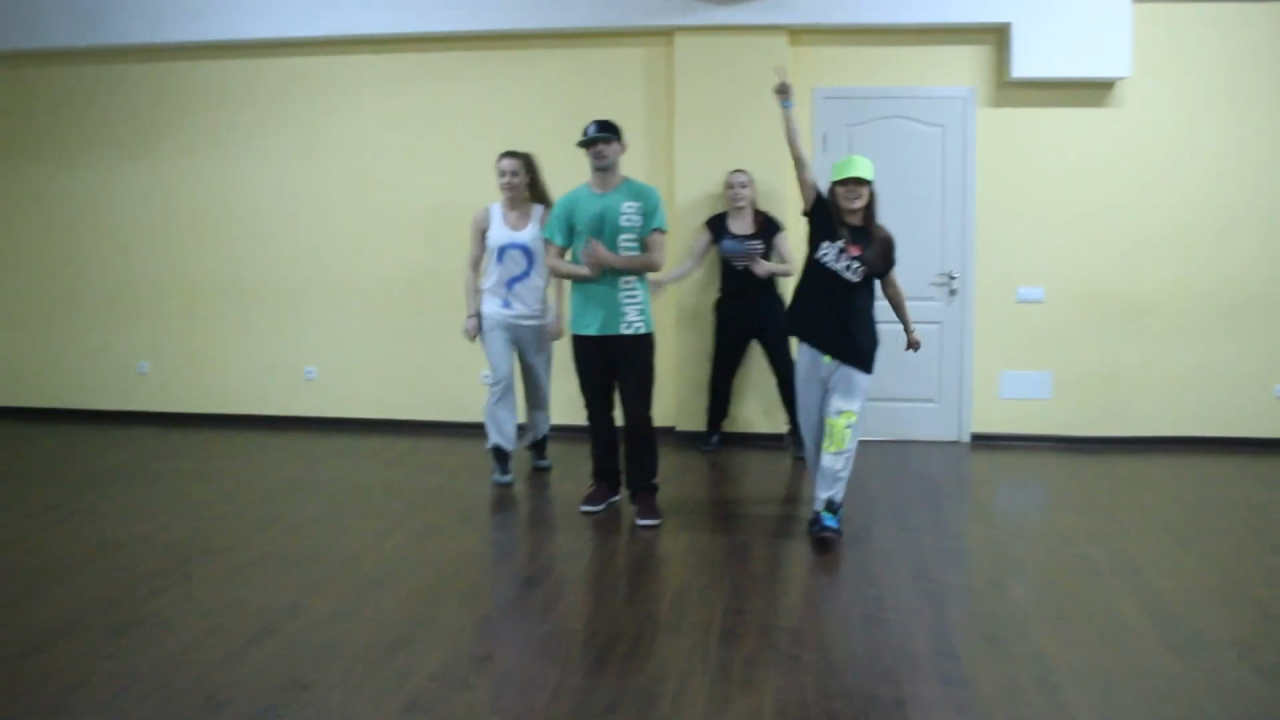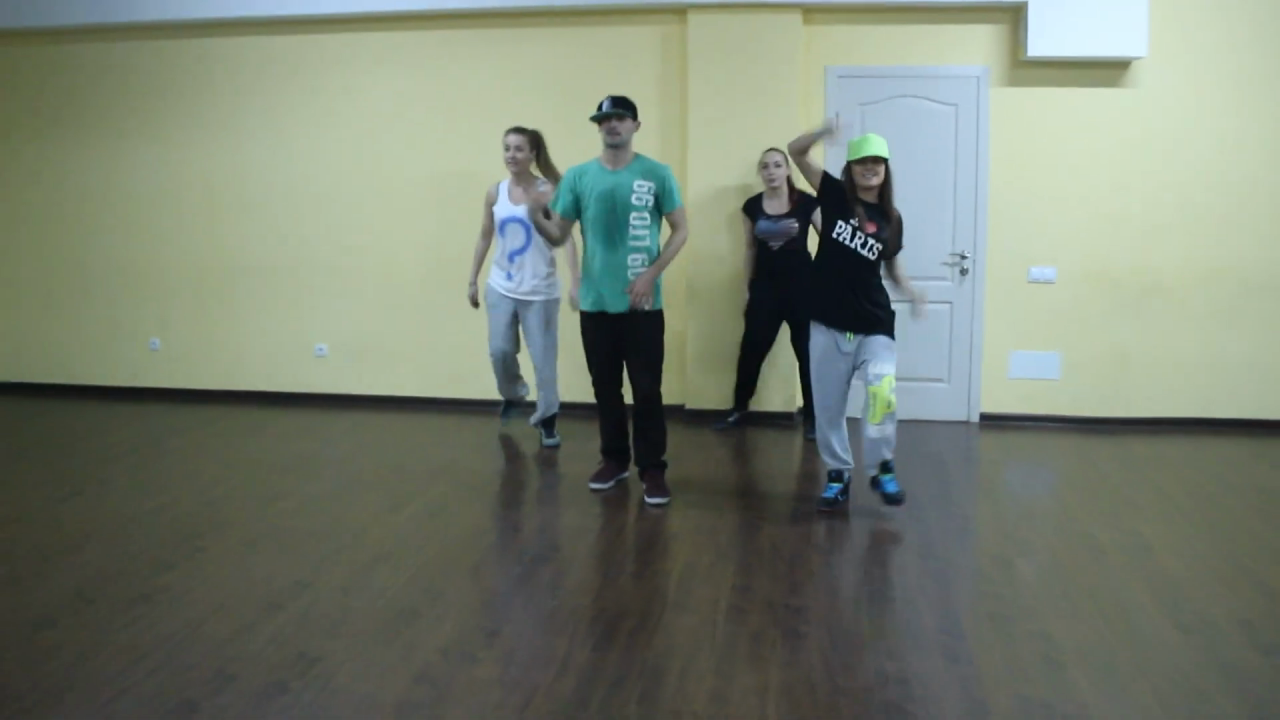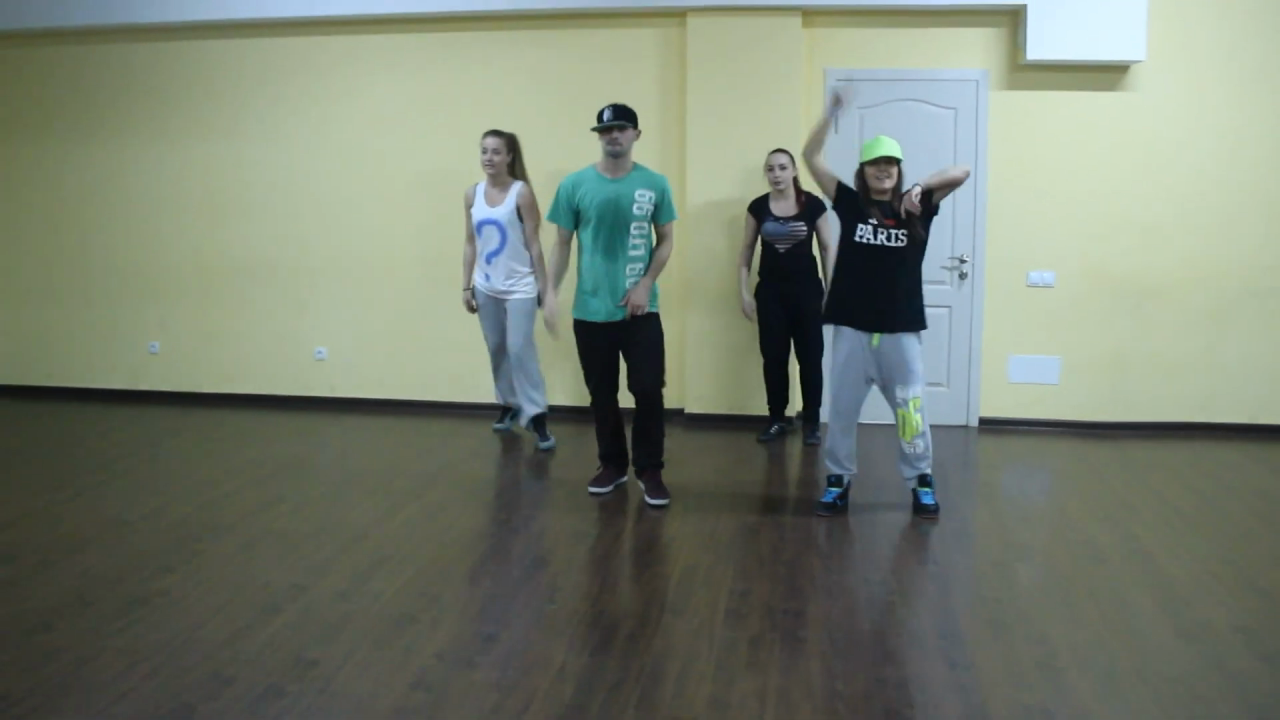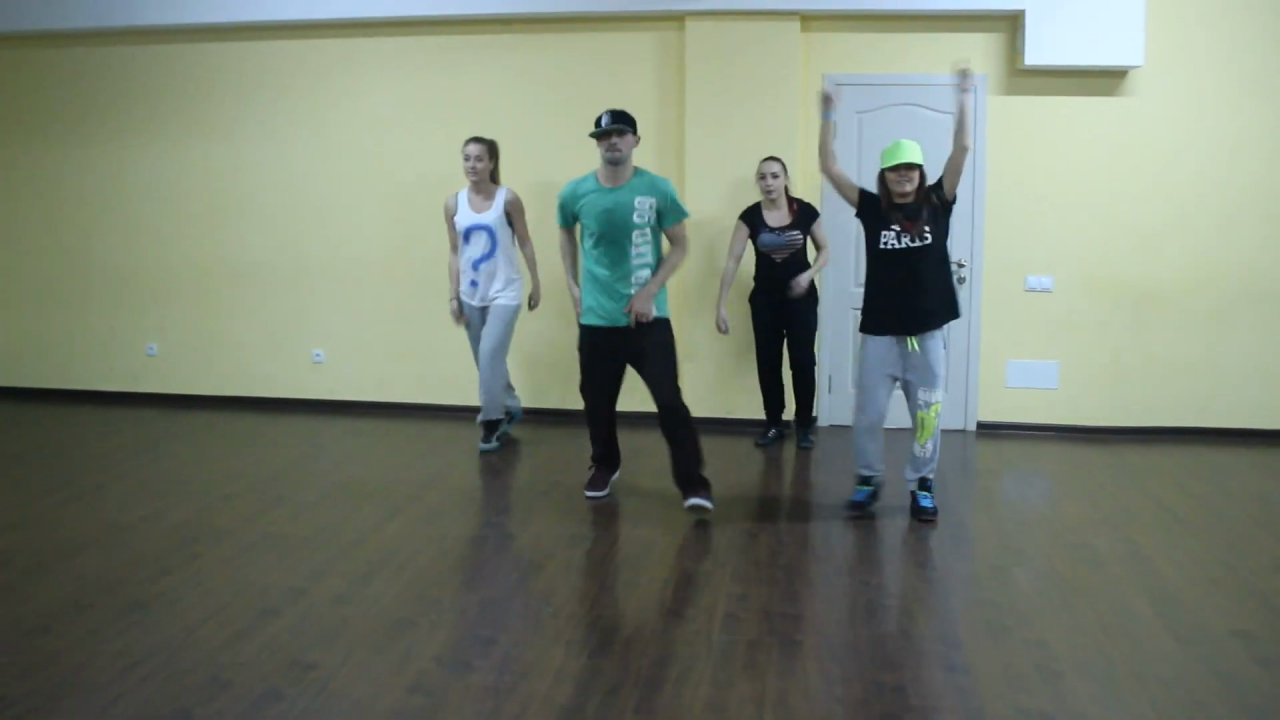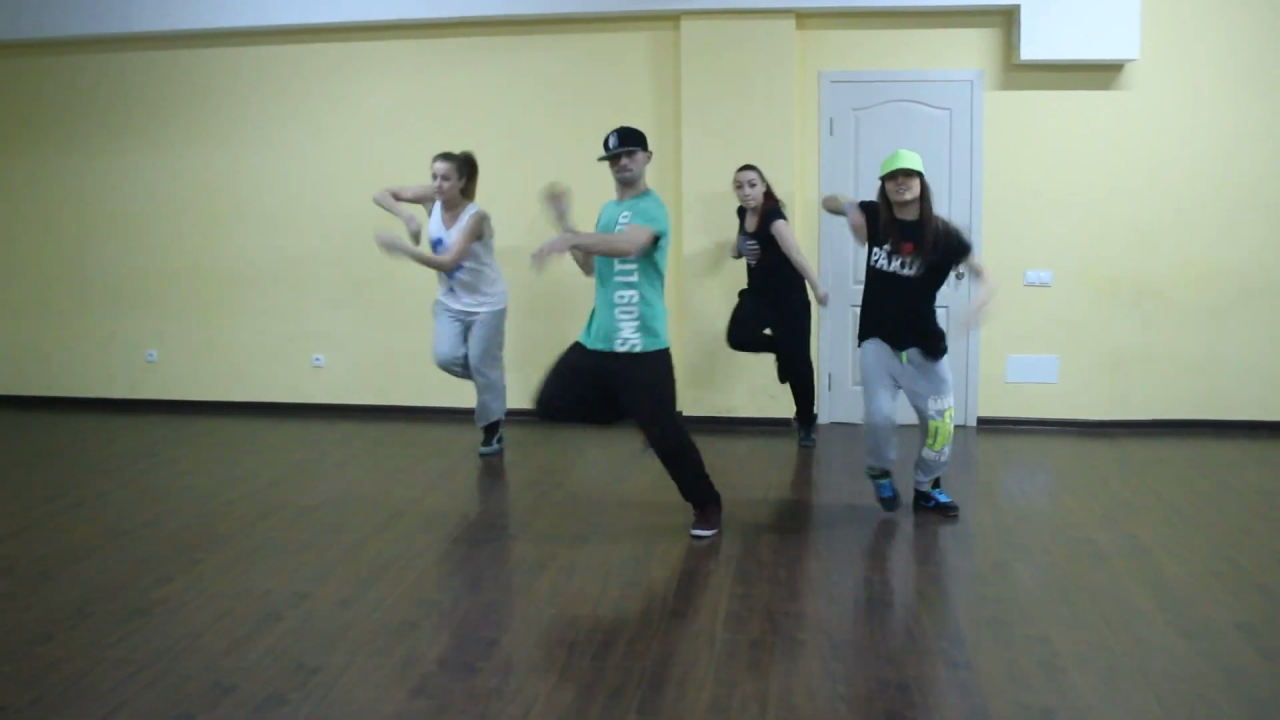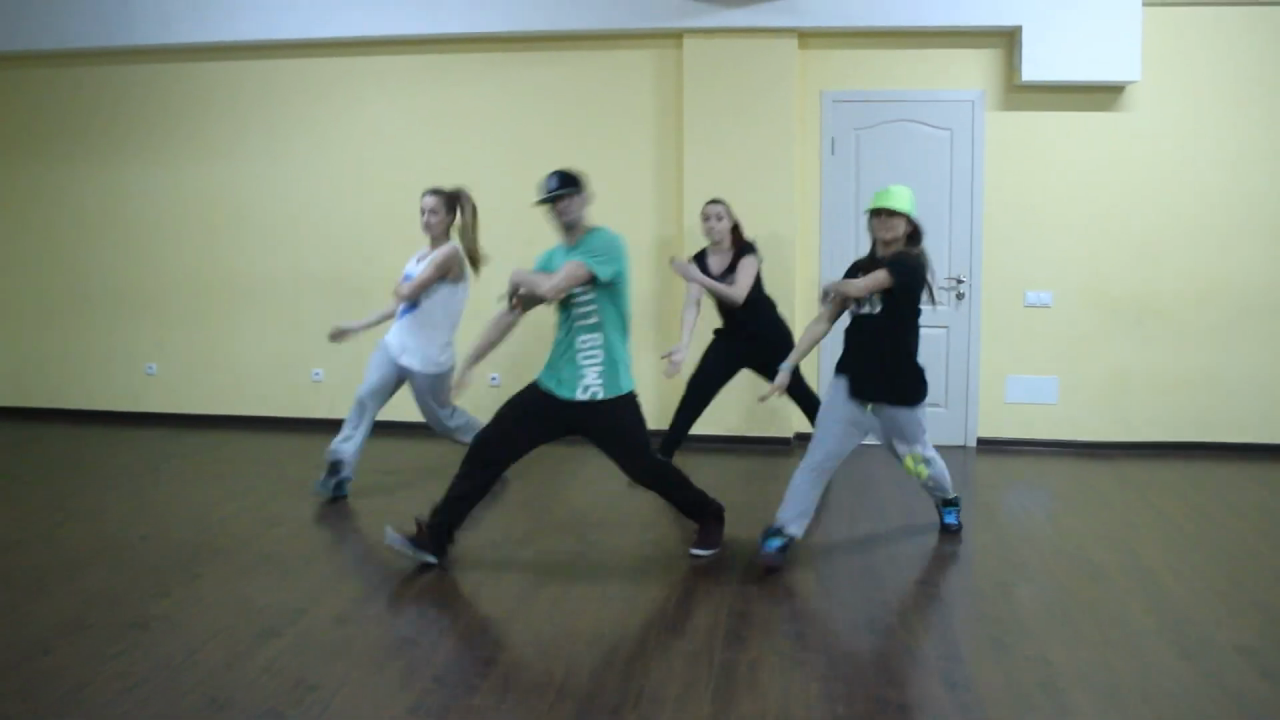
dt=0.3s
person 1, frame 1
left shoulder: (881, 241)
right shoulder: (821, 215)
left elbow: (889, 286)
right elbow: (799, 160)
left wrist: (908, 327)
right wrist: (785, 105)
left hip: (854, 348)
right hip: (812, 344)
left knee: (840, 428)
right knee: (813, 428)
left ankle: (829, 508)
right ankle: (821, 496)
person 1, frame 2
left shoulder: (890, 219)
right shoulder: (835, 192)
left elbow: (890, 268)
right elbow: (794, 152)
left wrist: (908, 289)
right wrist: (820, 133)
left hip: (872, 327)
right hip: (828, 325)
left knee: (884, 396)
right knee: (828, 406)
left ankle: (882, 468)
right ankle: (837, 473)
person 1, frame 3
left shoulder: (916, 208)
right shoulder: (849, 204)
left elbow: (962, 172)
right elbow: (810, 159)
left wrist: (921, 188)
right wrist: (831, 113)
left hip: (900, 330)
right hip: (852, 328)
left knee: (911, 409)
right knee: (843, 410)
left ankle: (921, 481)
right ankle: (838, 479)
person 1, frame 4
left shoulder: (936, 203)
right shoulder: (872, 207)
left elbow: (961, 149)
right elbow: (829, 169)
left wrist: (962, 96)
right wrist: (827, 116)
left hip: (927, 330)
right hip: (881, 331)
left knee: (927, 412)
right knee: (870, 412)
left ankle: (921, 486)
right ankle: (867, 480)
person 1, frame 5
left shoulder: (941, 234)
right shoulder: (875, 216)
left elbow: (982, 276)
right elbow: (828, 203)
left wrist: (979, 302)
right wrist: (849, 210)
left hip: (924, 345)
right hip: (879, 340)
left knee: (939, 420)
right knee: (880, 415)
left ankle: (927, 488)
right ankle: (880, 471)
person 1, frame 6
left shoulder: (911, 262)
right shoulder: (862, 266)
left elbow: (855, 290)
right elbow: (824, 322)
left wrist: (832, 290)
right wrist: (786, 368)
left hip: (899, 386)
right hip: (850, 380)
left knee: (918, 459)
right knee: (820, 457)
left ankle: (946, 500)
right ankle: (780, 534)
person 2, frame 1
left shoulder: (644, 196)
right shoulder: (569, 203)
left elbow: (655, 260)
right elbow: (553, 263)
left wrist: (613, 259)
right wrist: (585, 269)
left hip: (633, 325)
right hip: (587, 325)
left knee: (637, 411)
right knee: (598, 409)
left ankle: (643, 491)
right ankle: (605, 482)
person 2, frame 2
left shoulder: (657, 175)
right shoulder: (578, 177)
left elbow: (680, 232)
right elbow: (558, 234)
left wrist: (652, 275)
right wrist: (540, 214)
left hip: (642, 302)
right hip: (595, 302)
left knee: (647, 389)
right knee: (606, 387)
left ankle: (652, 469)
right ankle: (615, 459)
person 2, frame 3
left shoulder: (654, 184)
right shoulder: (574, 185)
left elbow: (666, 242)
right elbow: (563, 245)
left wrist: (646, 284)
right wrist: (551, 293)
left hip: (639, 309)
right hip: (591, 310)
left knee: (648, 389)
right knee: (602, 394)
left ankle: (650, 470)
right ankle: (613, 464)
person 2, frame 4
left shoulder: (657, 189)
right shoulder: (574, 192)
left elbow: (680, 244)
left wrist: (650, 289)
right wrist: (574, 289)
left hip: (647, 317)
right hip: (595, 318)
left knee: (668, 399)
right knee: (596, 402)
left ankle: (694, 484)
right ankle: (605, 465)
person 2, frame 5
left shoulder: (649, 207)
right shoulder: (610, 209)
left elbow: (627, 244)
right elbow: (590, 266)
left wrist: (563, 240)
right wrist: (563, 220)
left hip: (643, 347)
right hip: (595, 340)
left knee: (664, 432)
right knee: (551, 405)
left ankle: (706, 504)
right ankle: (631, 411)
person 2, frame 6
left shoulder: (606, 244)
right shoulder: (550, 255)
left elbow: (553, 288)
right elbow: (513, 311)
left wrist: (524, 278)
right wrist: (469, 361)
left hip: (608, 394)
right hip: (554, 387)
left knee: (646, 469)
right knee: (487, 449)
left ankle: (709, 518)
right ankle: (431, 537)
person 3, frame 1
left shoulder: (544, 216)
right shoulder: (485, 217)
right elbow: (473, 269)
left wrist: (558, 313)
right wrist: (472, 313)
left hip: (534, 316)
right hip: (495, 314)
left knee: (538, 383)
right knee: (502, 379)
left ankle: (538, 441)
right ankle: (501, 450)
person 3, frame 2
left shoulder: (547, 190)
right shoulder: (495, 192)
left elbow: (565, 238)
right elbow: (485, 238)
left wrist: (574, 281)
right wrist: (473, 280)
left hip: (540, 289)
right hip: (500, 287)
left knee: (543, 355)
right knee: (500, 351)
left ankle: (546, 417)
right ankle: (512, 396)
person 3, frame 3
left shoulder: (521, 193)
right shoulder: (472, 194)
left elbow: (534, 243)
right elbow: (470, 243)
left wrist: (544, 286)
right wrist: (466, 285)
left hip: (520, 287)
right hip: (486, 288)
left knee: (521, 351)
right knee: (497, 351)
left ankle: (537, 417)
right ankle: (509, 405)
person 3, frame 4
left shoulder: (508, 199)
right shoulder: (453, 203)
left elbow: (523, 245)
right elbow: (455, 252)
left wrist: (533, 285)
right wrist: (454, 296)
left hip: (505, 294)
right hip: (472, 295)
left knee: (491, 356)
right knee: (483, 360)
left ankle: (493, 420)
right ankle: (509, 408)
person 3, frame 5
left shoulder: (476, 217)
right shoulder: (431, 199)
left elbow: (447, 263)
right elbow: (382, 195)
left wrist: (402, 248)
right wrist: (405, 216)
left hip: (485, 301)
right hip: (450, 300)
left knee: (484, 367)
right knee: (445, 357)
left ankle: (493, 424)
person 3, frame 6
left shoulder: (449, 254)
right shoulder: (424, 253)
left elbow: (406, 294)
right elbow: (402, 305)
left wrist: (398, 282)
right wrist: (356, 326)
left hip: (429, 356)
right hip: (396, 345)
left knee: (439, 415)
right knee: (365, 399)
right ankle: (338, 472)
person 4, frame 1
left shoulder: (769, 224)
right shoulder: (715, 224)
left elbow: (789, 266)
right elbow: (692, 261)
left wrist: (770, 267)
right wrist: (664, 279)
left hip: (767, 305)
right hip: (731, 307)
left knee: (785, 368)
right knee: (722, 370)
left ankle: (799, 433)
right ankle: (713, 430)
person 4, frame 2
left shoulder: (806, 202)
right shoulder: (752, 206)
right wrist: (747, 287)
left hip: (801, 285)
right hip: (765, 286)
left knee: (808, 352)
right knee: (751, 348)
left ankle: (812, 417)
right ankle: (738, 408)
person 4, frame 3
left shoulder: (813, 204)
right shoulder: (758, 207)
left elbow: (828, 248)
right elbow: (748, 249)
right wrist: (744, 290)
left hip: (806, 288)
right hip: (770, 290)
left knee: (810, 356)
right knee: (773, 356)
left ankle: (811, 421)
right ankle: (777, 419)
person 4, frame 4
left shoulder: (805, 211)
right shoulder: (750, 216)
left elbow: (824, 250)
right elbow: (732, 261)
left wrist: (809, 274)
right wrist: (722, 306)
left hip: (801, 295)
right hip: (765, 297)
left knee: (802, 361)
right knee: (768, 362)
left ankle: (804, 425)
right ankle: (774, 424)
person 4, frame 5
left shoulder: (773, 215)
right shoulder: (743, 212)
left elbow: (792, 250)
left wrist: (816, 286)
right wrist: (737, 250)
left hip: (789, 297)
right hip: (756, 294)
left knee: (799, 362)
right knee: (737, 337)
left ankle: (806, 423)
right ankle: (780, 347)
person 4, frame 6
left shoulder: (746, 252)
right shoulder: (700, 259)
left elbow: (737, 295)
right elbow: (691, 305)
left wrist: (700, 279)
right wrist: (682, 347)
left hip: (768, 333)
right hip: (732, 334)
left knee: (796, 389)
right knee: (697, 389)
right ankle: (665, 450)
